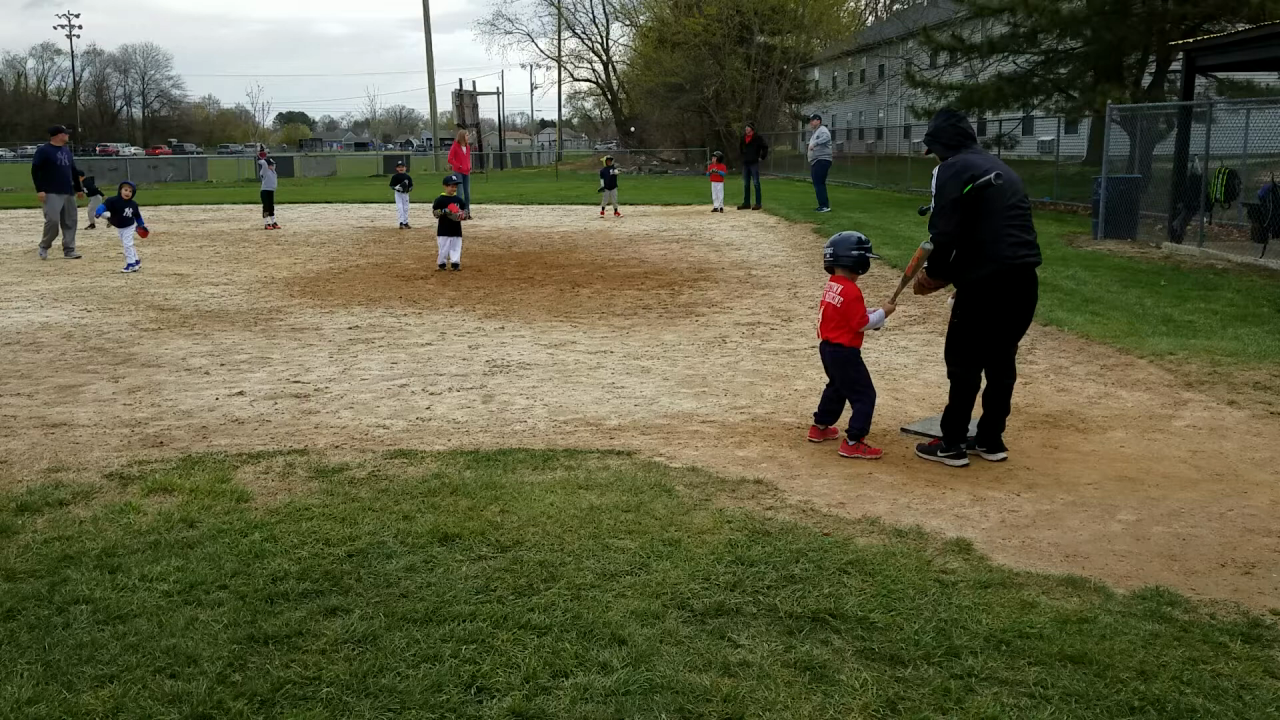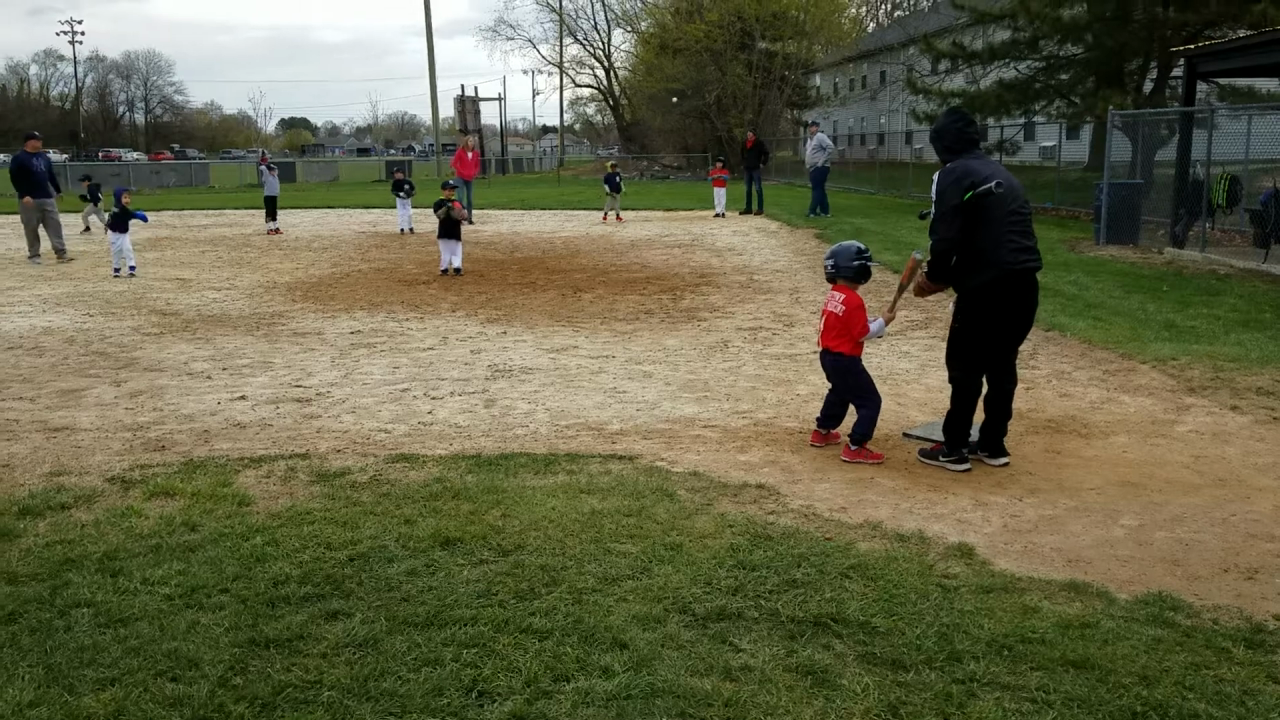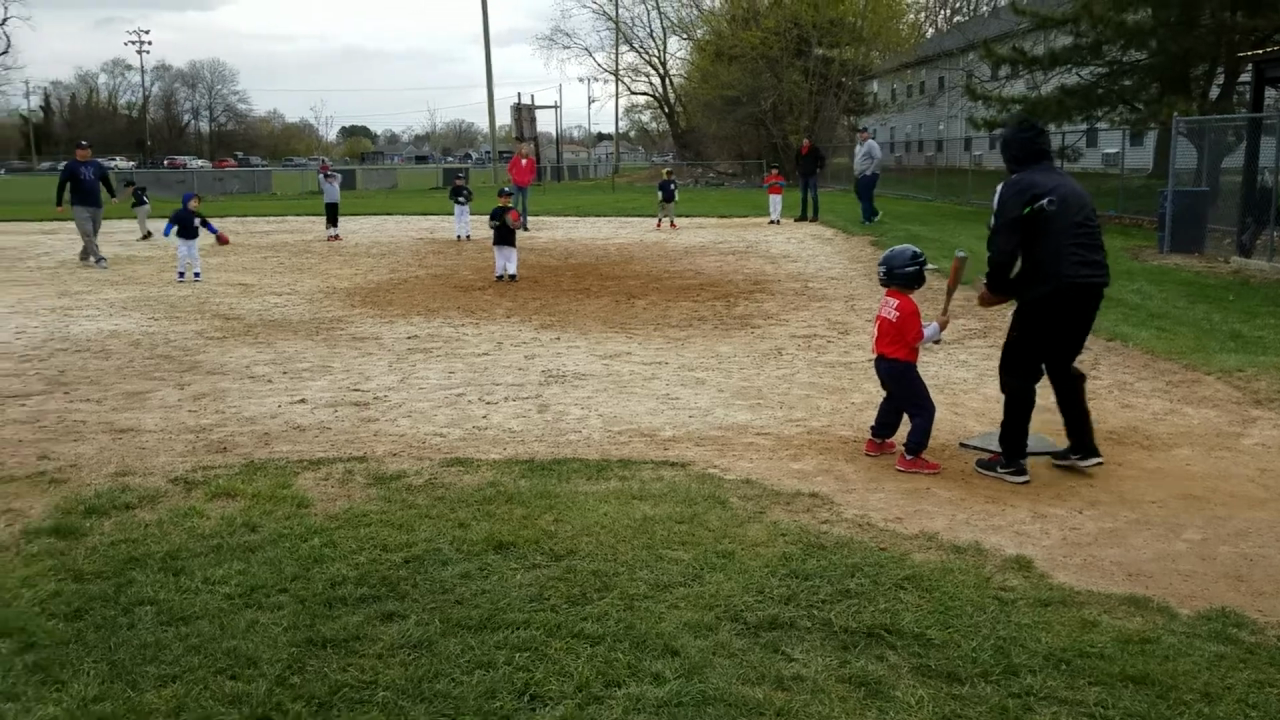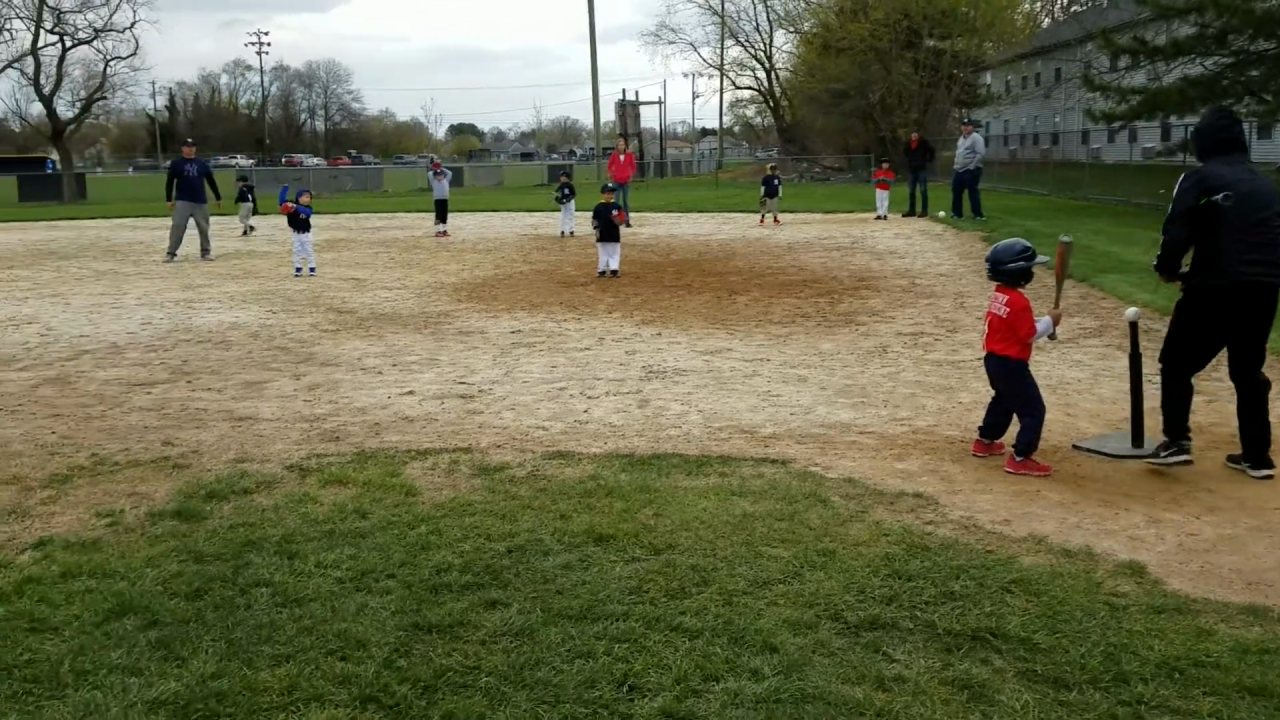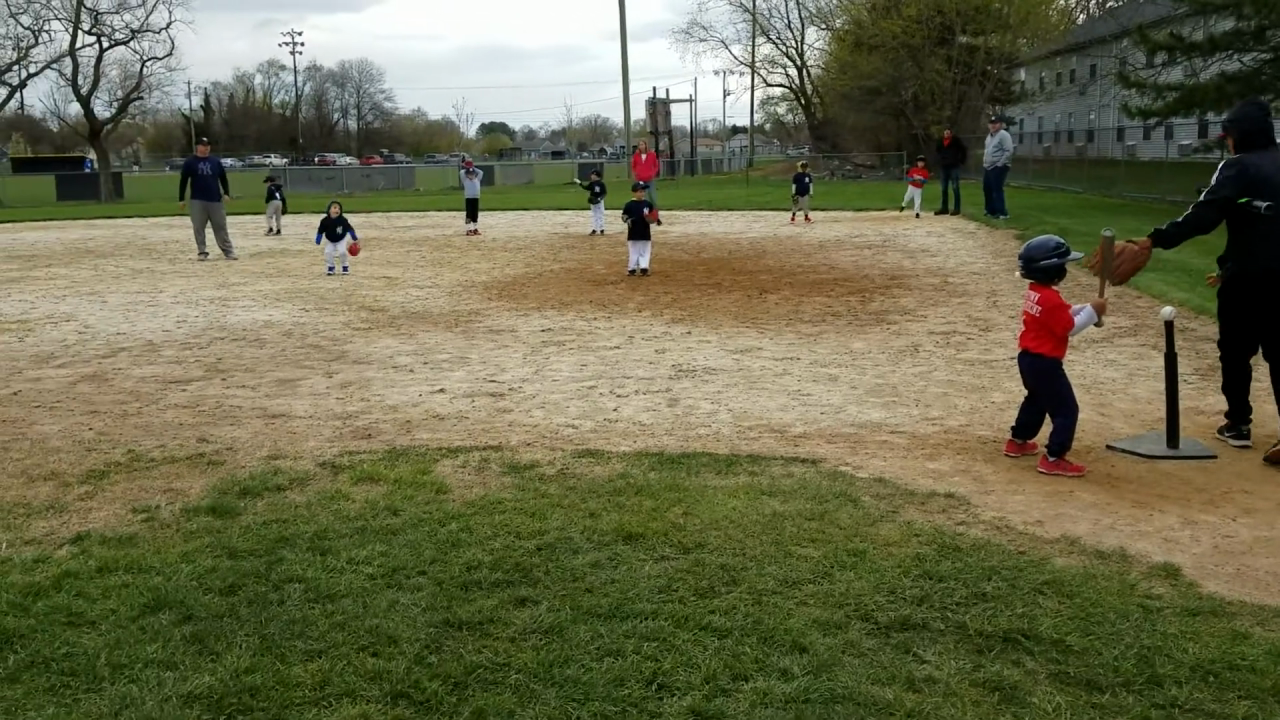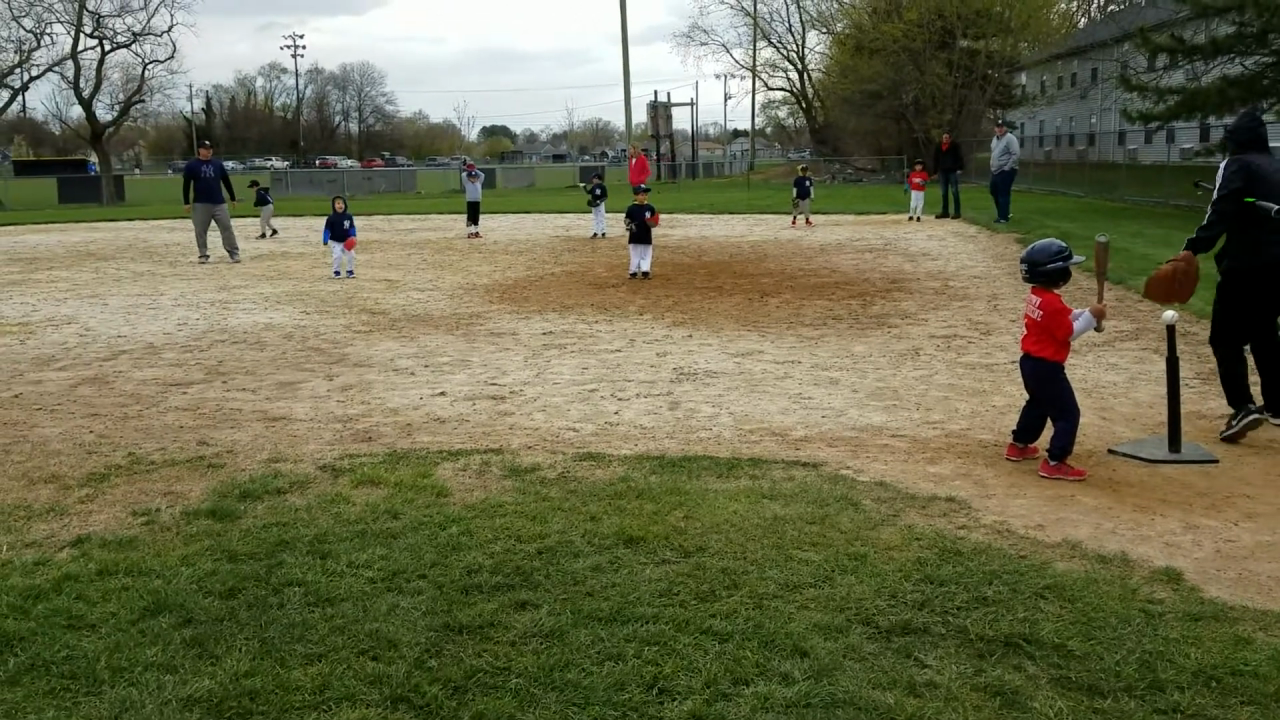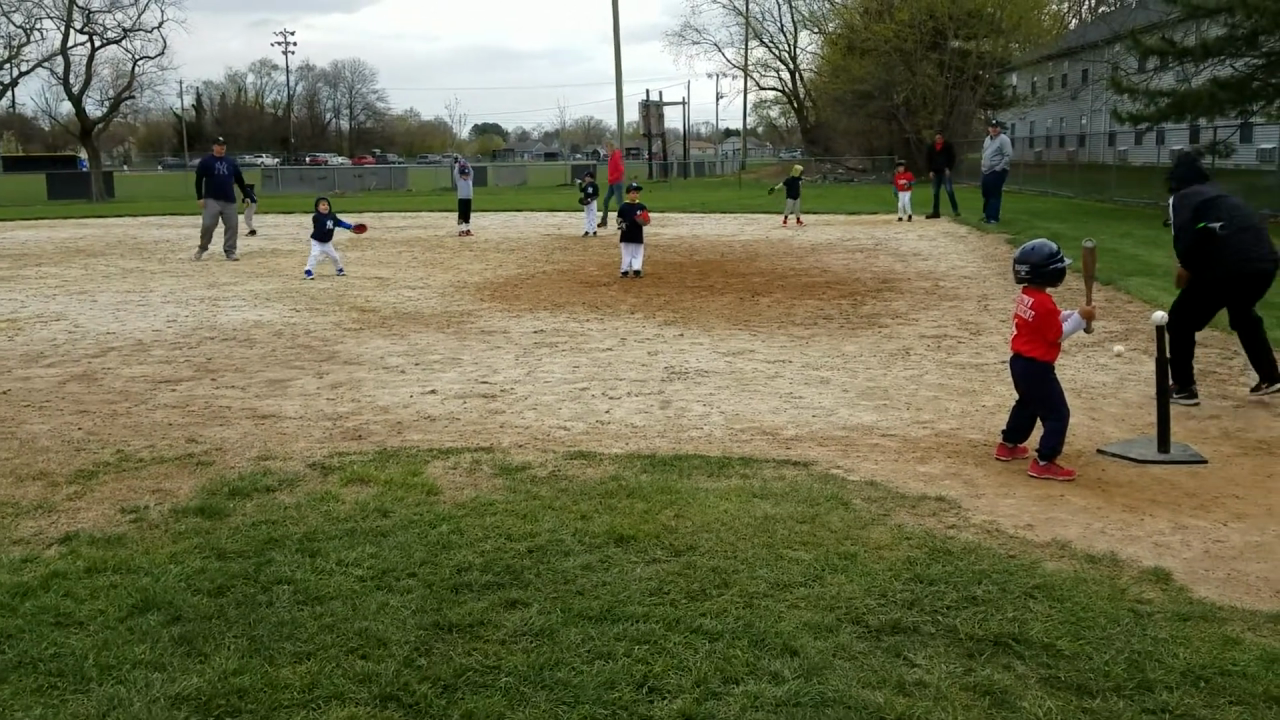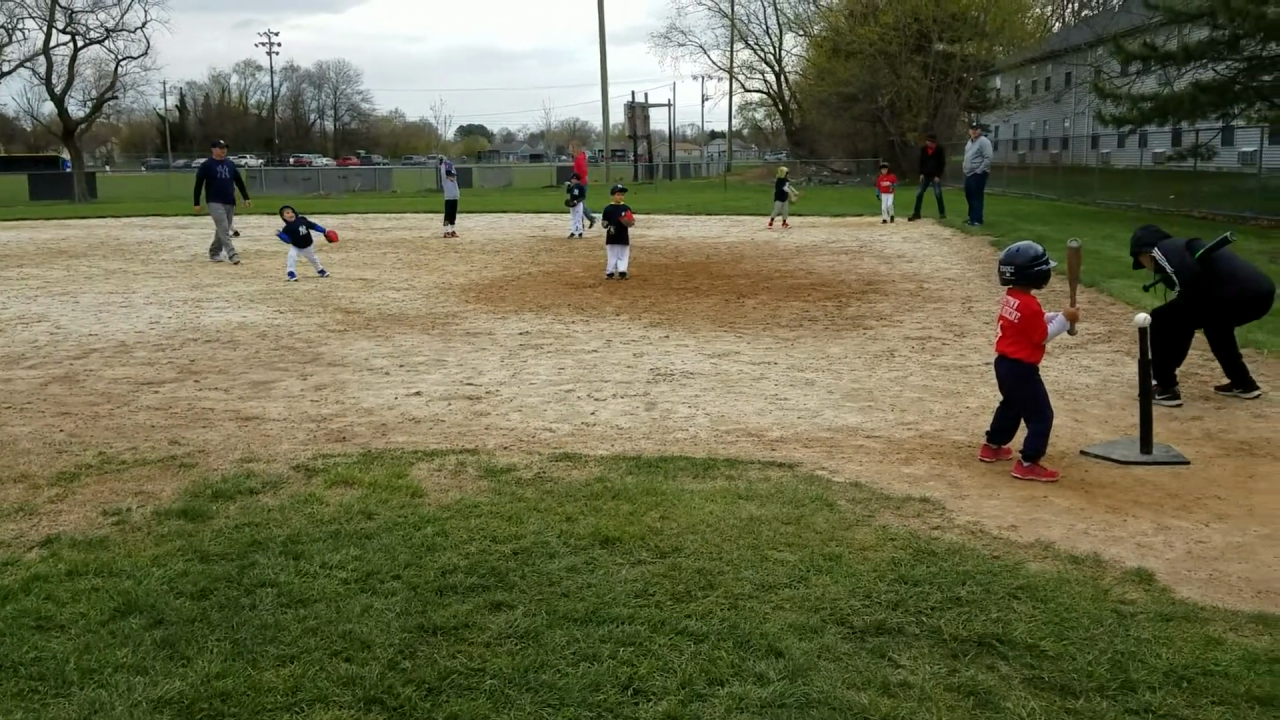
dt=0.5s
person 1, frame 1
left shoulder: (953, 169)
right shoulder: (1000, 167)
left elbow: (946, 231)
left wrist: (935, 272)
right wrist: (946, 272)
left hip: (987, 280)
right hip: (1023, 277)
left knee: (964, 360)
right knee: (1001, 360)
left ankle: (952, 444)
right ankle: (990, 440)
person 1, frame 2
left shoulder: (953, 174)
right shoulder: (1000, 173)
left elbow: (946, 237)
left wrist: (935, 276)
right wrist: (946, 276)
left hip: (988, 286)
right hip: (1024, 283)
left knee: (966, 366)
right knee: (1002, 365)
left ankle: (955, 450)
right ankle: (993, 445)
person 1, frame 3
left shoulder: (1016, 187)
right shoulder: (1072, 186)
left elbow: (1003, 248)
left wrist: (995, 286)
right wrist: (1012, 288)
left hip: (1050, 294)
right hip: (1089, 290)
left knee: (1017, 372)
right knee: (1062, 365)
left ankle: (1011, 460)
right ankle: (1083, 447)
person 1, frame 4
left shoulder: (1198, 178)
left elbow: (1178, 234)
left wrist: (1166, 268)
left hip: (1215, 289)
left knee: (1177, 363)
right knee: (1247, 370)
left ankle: (1176, 441)
person 1, frame 5
left shoulder: (1238, 168)
left elbow: (1204, 214)
left wrist: (1156, 239)
left hip: (1248, 275)
left knee: (1236, 349)
left ankle: (1239, 426)
person 1, frame 6
left shoulder: (1236, 165)
left elbow: (1221, 212)
left wrist: (1194, 247)
left hip: (1246, 266)
left knee: (1226, 339)
left ankle: (1243, 408)
person 1, frame 7
left shoulder: (1180, 198)
right shoulder: (1224, 196)
left elbow: (1186, 242)
left wrist: (1186, 267)
right wrist: (1192, 268)
left hip: (1228, 270)
left knee: (1179, 321)
right knee: (1243, 314)
left ankle: (1183, 388)
person 1, frame 8
left shoulder: (1161, 249)
left elbow: (1188, 278)
right elbow: (1185, 319)
left wrist: (1178, 301)
left hip: (1233, 296)
left knee: (1160, 321)
right knee: (1214, 319)
left ankle: (1166, 389)
right ankle: (1243, 383)
person 2, frame 1
left shoulder: (832, 285)
right shoulder: (851, 291)
right elbow: (861, 324)
left wrist: (872, 313)
right wrist: (883, 313)
left hip: (828, 347)
right hip: (844, 352)
left knee: (837, 387)
right knee: (864, 395)
left ankle: (820, 427)
right ankle: (853, 443)
person 2, frame 2
left shoulder: (833, 294)
right shoulder: (853, 300)
right elbow: (862, 334)
left wrist: (874, 321)
right wrist: (882, 323)
left hip: (828, 355)
right hip: (844, 360)
left knee: (840, 392)
right knee: (870, 401)
left ankle: (822, 431)
right ankle: (855, 447)
person 2, frame 3
left shoulder: (888, 299)
right shoulder: (907, 306)
right elbow: (916, 339)
left wrist: (929, 327)
right wrist: (937, 327)
left hip: (883, 362)
right hip: (900, 366)
left knee: (894, 401)
right knee: (923, 410)
left ankle: (877, 440)
right ankle: (910, 457)
person 2, frame 4
left shoulder: (998, 295)
right shoulder: (1018, 301)
right elbow: (1029, 335)
left wrist: (1040, 321)
right wrist: (1050, 321)
left hip: (994, 359)
right hip: (1011, 364)
left knee: (1003, 400)
right knee: (1033, 410)
left ankle: (985, 441)
right ankle: (1020, 459)
person 2, frame 5
left shoulder: (1033, 292)
right shoulder: (1050, 298)
left elbow: (1064, 313)
right elbow: (1069, 328)
left wrist: (1087, 308)
right wrist: (1092, 311)
left hip: (1028, 358)
right hip: (1045, 363)
left knee: (1036, 400)
right knee: (1066, 409)
left ankle: (1017, 441)
right ankle: (1053, 459)
person 2, frame 6
left shoulder: (1036, 295)
right shoulder: (1051, 302)
left elbow: (1065, 317)
right elbow: (1069, 333)
left wrist: (1088, 313)
right wrist: (1091, 316)
left hip: (1030, 361)
right hip: (1047, 367)
left knee: (1038, 404)
right knee: (1067, 413)
left ankle: (1019, 445)
right ankle: (1054, 463)
person 2, frame 7
left shoulder: (1025, 295)
right shoulder: (1043, 302)
left elbow: (1052, 319)
right elbow: (1058, 334)
left wrist: (1076, 314)
right wrist: (1081, 318)
left hip: (1020, 361)
right hip: (1037, 367)
left knee: (1027, 404)
right knee: (1057, 413)
left ankle: (1009, 444)
right ankle: (1044, 462)
person 2, frame 8
left shoulder: (1010, 297)
right shoulder: (1029, 304)
right elbow: (1042, 336)
left wrist: (1057, 316)
right wrist: (1065, 319)
left hip: (1004, 363)
right hip: (1021, 368)
left knee: (1011, 405)
right knee: (1041, 415)
left ankle: (992, 446)
right ankle: (1028, 463)
